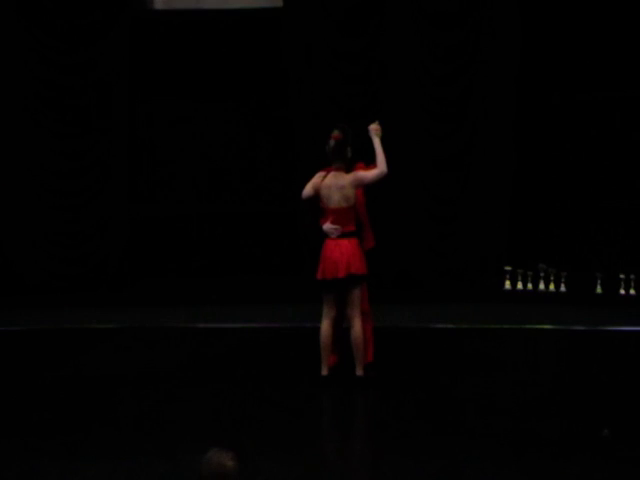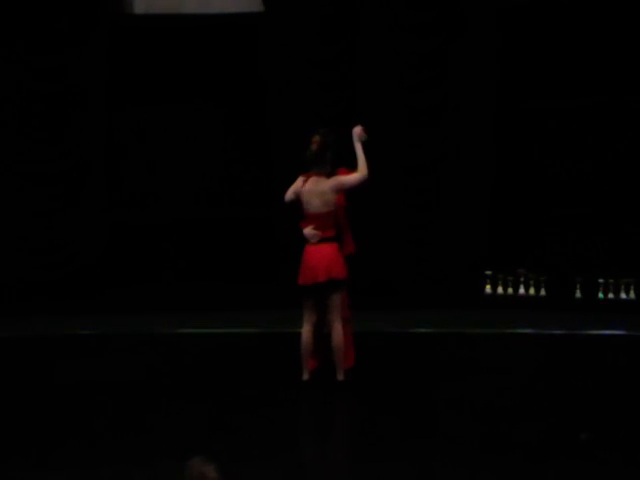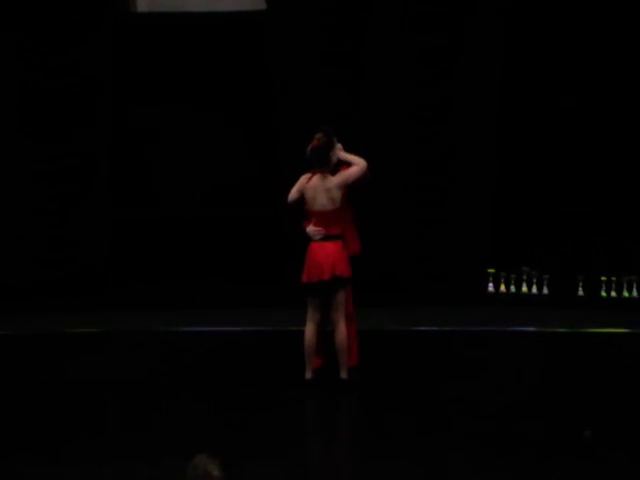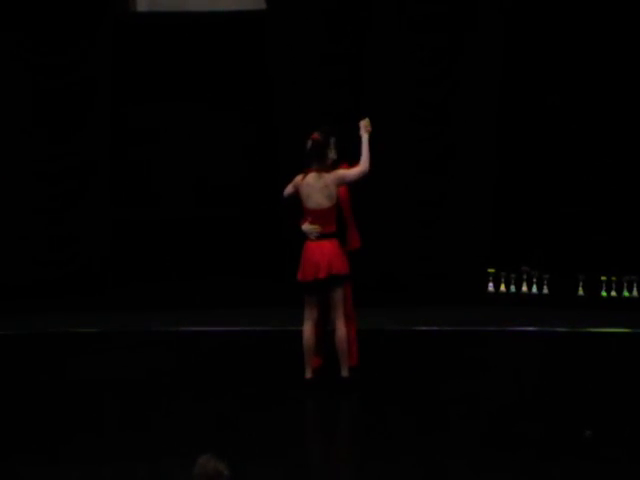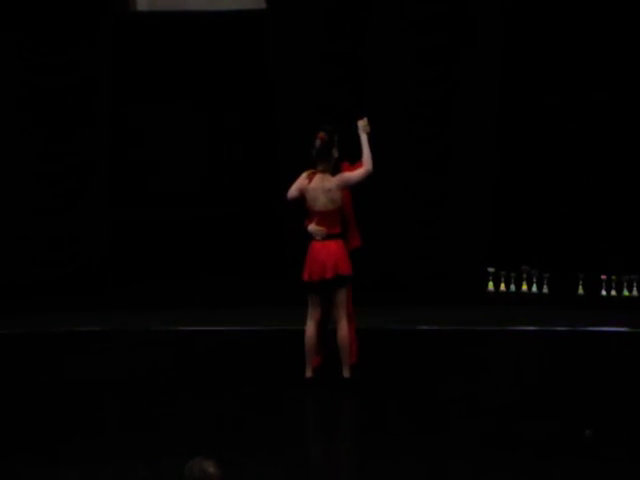
dt=1s
person 1, frame 1
left shoulder: (320, 178)
right shoulder: (352, 179)
left elbow: (303, 198)
right elbow: (383, 169)
right wrist: (375, 138)
left hip: (329, 250)
right hip: (351, 250)
left knee: (328, 315)
right knee: (355, 316)
left ankle: (325, 370)
right ankle: (359, 371)
person 1, frame 2
left shoulder: (300, 183)
right shoulder: (333, 184)
left elbow: (286, 204)
right elbow: (363, 174)
right wrist: (356, 141)
left hip: (310, 255)
right hip: (331, 255)
left knee: (308, 321)
right knee: (335, 321)
left ankle: (305, 374)
right ankle: (340, 375)
person 1, frame 3
left shoulder: (305, 180)
right shoulder: (338, 181)
left elbow: (289, 203)
right elbow: (363, 164)
right wrist: (342, 154)
left hip: (314, 252)
right hip: (336, 252)
left knee: (312, 318)
right knee: (339, 318)
left ankle: (309, 372)
right ankle: (343, 373)
person 1, frame 4
left shoulder: (300, 179)
right shoulder: (334, 178)
left elbow: (284, 196)
right elbow: (365, 167)
right wrist: (364, 136)
left hip: (311, 251)
right hip: (332, 250)
left knee: (310, 317)
right knee: (338, 317)
left ankle: (309, 372)
right ankle: (344, 372)
person 1, frame 5
left shoulder: (305, 180)
right shoulder: (338, 181)
left elbow: (289, 197)
right elbow: (368, 168)
right wrist: (363, 135)
left hip: (316, 252)
right hip: (337, 251)
left knee: (313, 317)
right knee: (341, 317)
left ankle: (309, 371)
right ankle: (346, 371)
person 2, frame 1
left shoulder: (359, 170)
right wrist: (323, 224)
left hip: (357, 244)
left knee: (360, 301)
left ankle: (365, 357)
right ankle: (333, 353)
person 2, frame 2
left shoulder: (340, 175)
right wrist: (303, 228)
left hip: (338, 250)
left knee: (341, 305)
left ankle: (345, 361)
right ankle: (315, 358)
person 2, frame 3
left shoulder: (343, 172)
left elbow: (363, 179)
left wrist: (344, 157)
right wrist: (307, 227)
left hip: (342, 246)
left knee: (344, 305)
left ankle: (349, 359)
right ankle: (317, 357)
person 2, frame 4
left shoulder: (343, 171)
right wrist: (304, 225)
left hip: (342, 246)
left knee: (346, 304)
left ankle: (350, 357)
right ankle: (317, 356)
person 2, frame 5
left shoulder: (344, 172)
right wrist: (309, 226)
left hip: (343, 245)
left knee: (345, 303)
left ankle: (350, 357)
right ankle: (317, 355)
